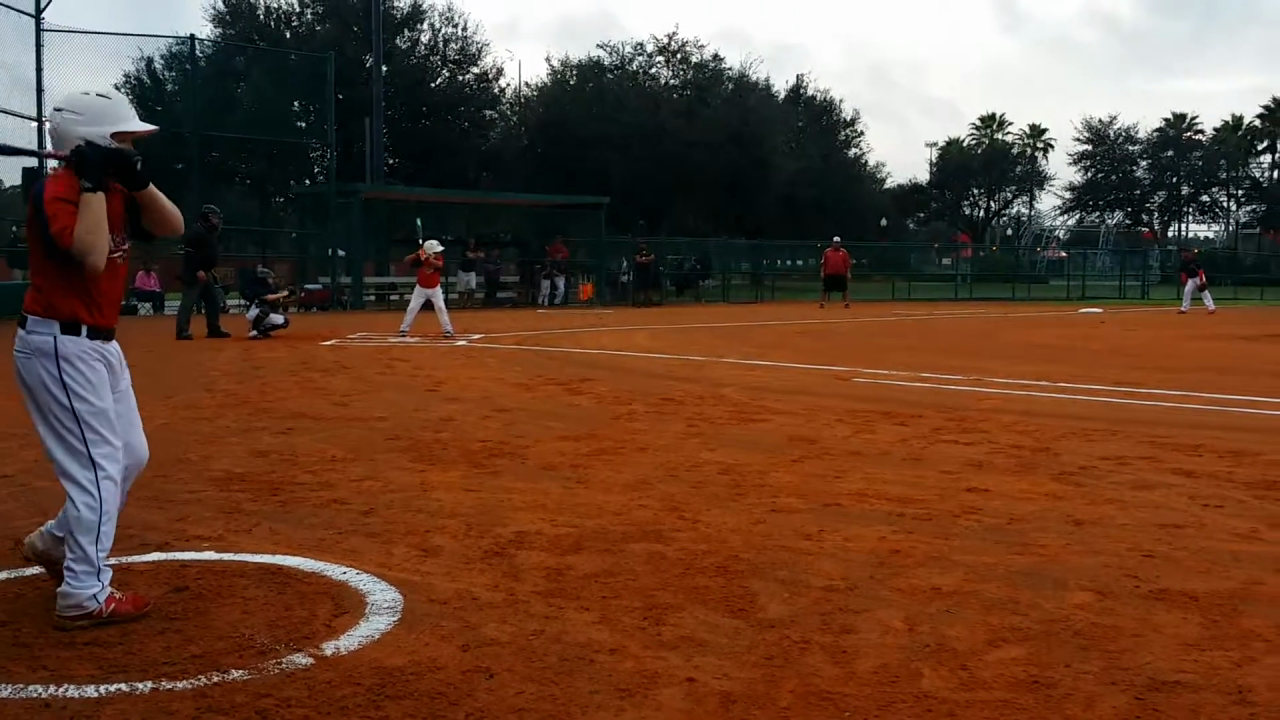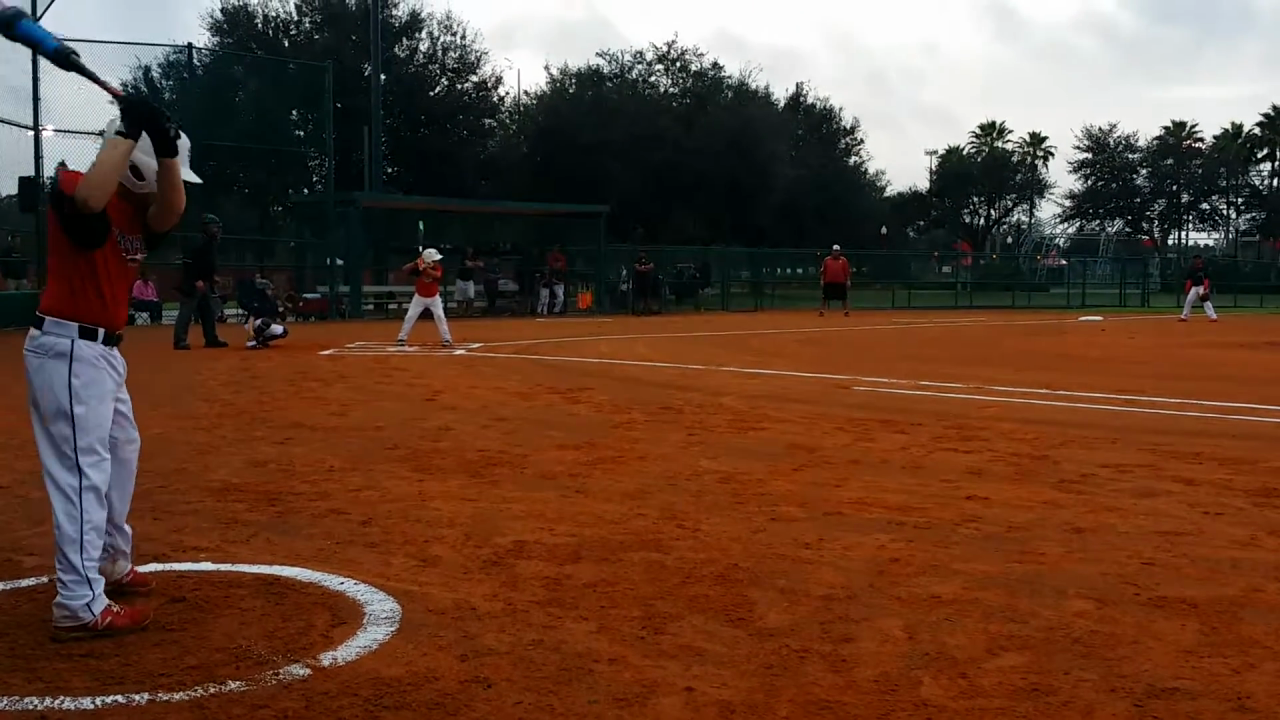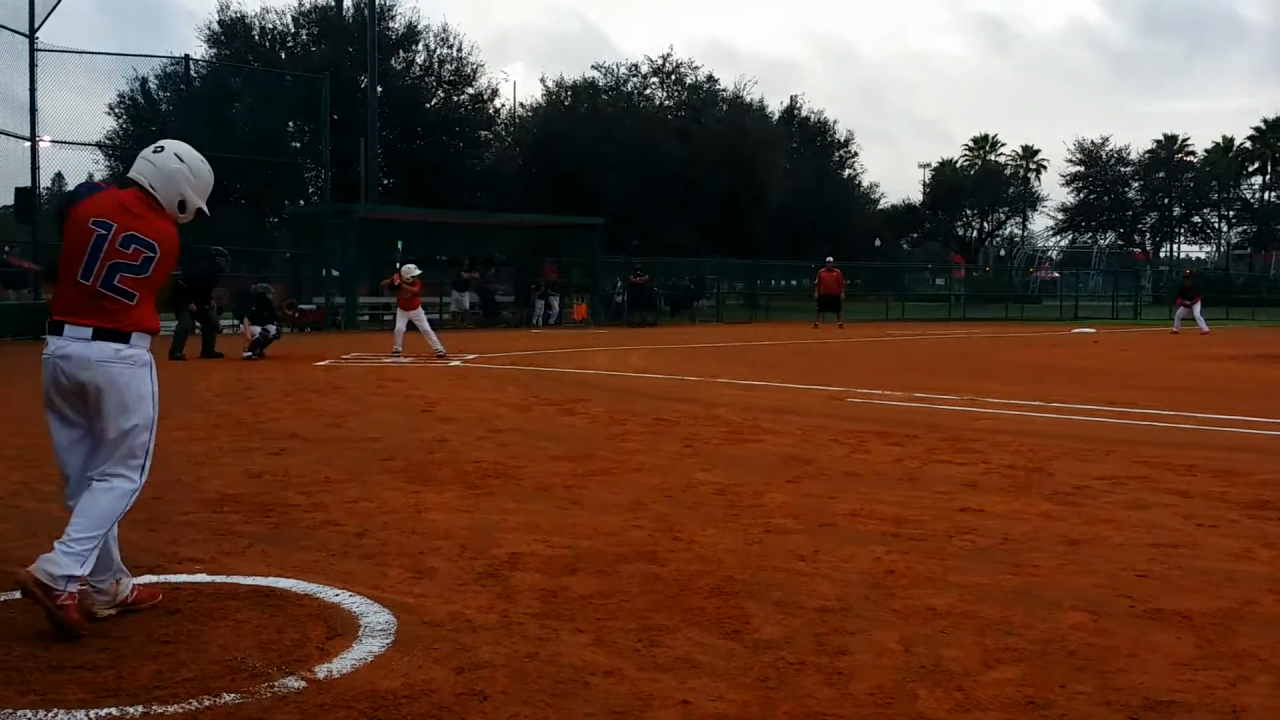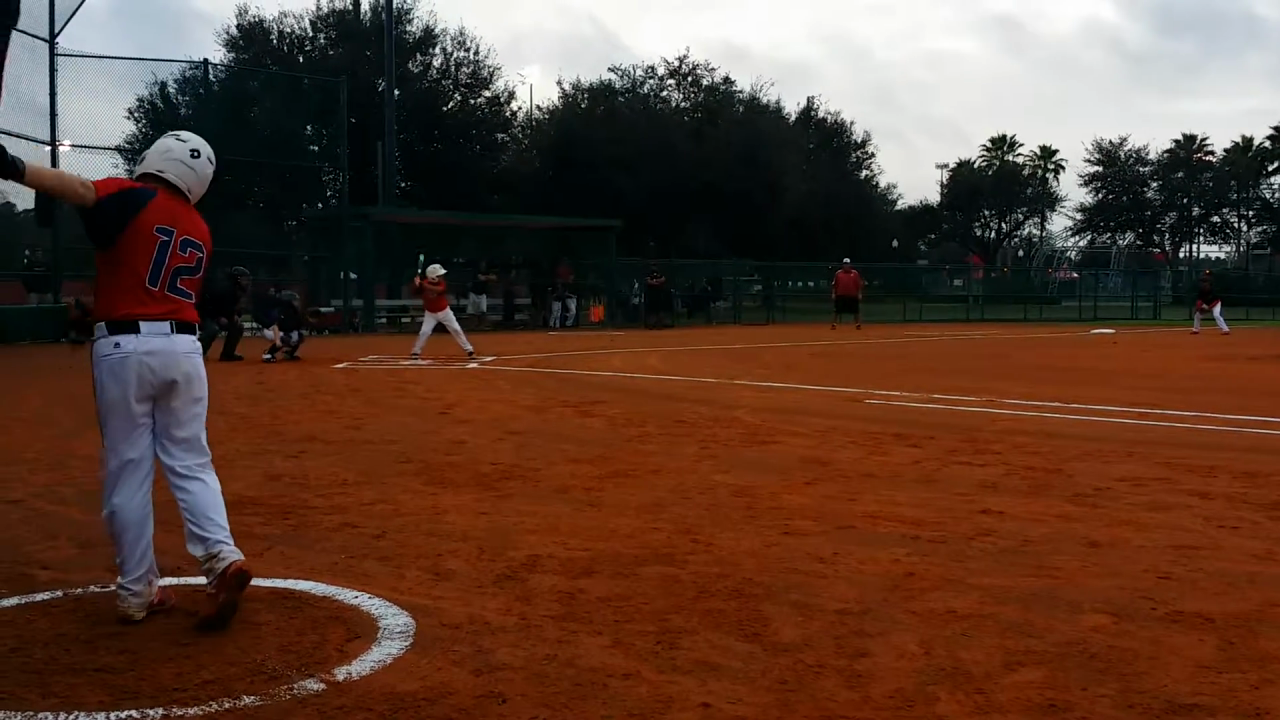
dt=0.5s
person 1, frame 1
left shoulder: (114, 194)
right shoulder: (55, 193)
left elbow: (173, 226)
right elbow: (93, 257)
left wrist: (136, 179)
right wrist: (94, 185)
left hip: (98, 345)
right hip: (60, 346)
left knee: (129, 456)
right knee: (96, 467)
left ankle: (56, 541)
right ankle: (84, 597)
person 1, frame 2
left shoulder: (135, 210)
right shoulder: (72, 186)
left elbow: (172, 210)
right elbow: (93, 198)
left wrist: (167, 151)
right wrist: (129, 132)
left hip: (99, 349)
right hip: (66, 350)
left knee: (118, 453)
right knee: (81, 474)
left ankle: (108, 564)
right ankle: (79, 607)
person 1, frame 3
left shoulder: (83, 201)
right shoulder: (168, 237)
left hip: (60, 351)
right hip: (121, 356)
left knee: (84, 476)
right knee: (121, 474)
left ankle: (108, 586)
right ankle: (58, 572)
person 1, frame 4
left shoulder: (130, 197)
right shoulder: (199, 232)
left elbow: (80, 192)
left hip: (122, 349)
right hip: (183, 349)
left knee: (127, 473)
right knee: (190, 464)
left ankle: (137, 591)
right ankle: (221, 557)
